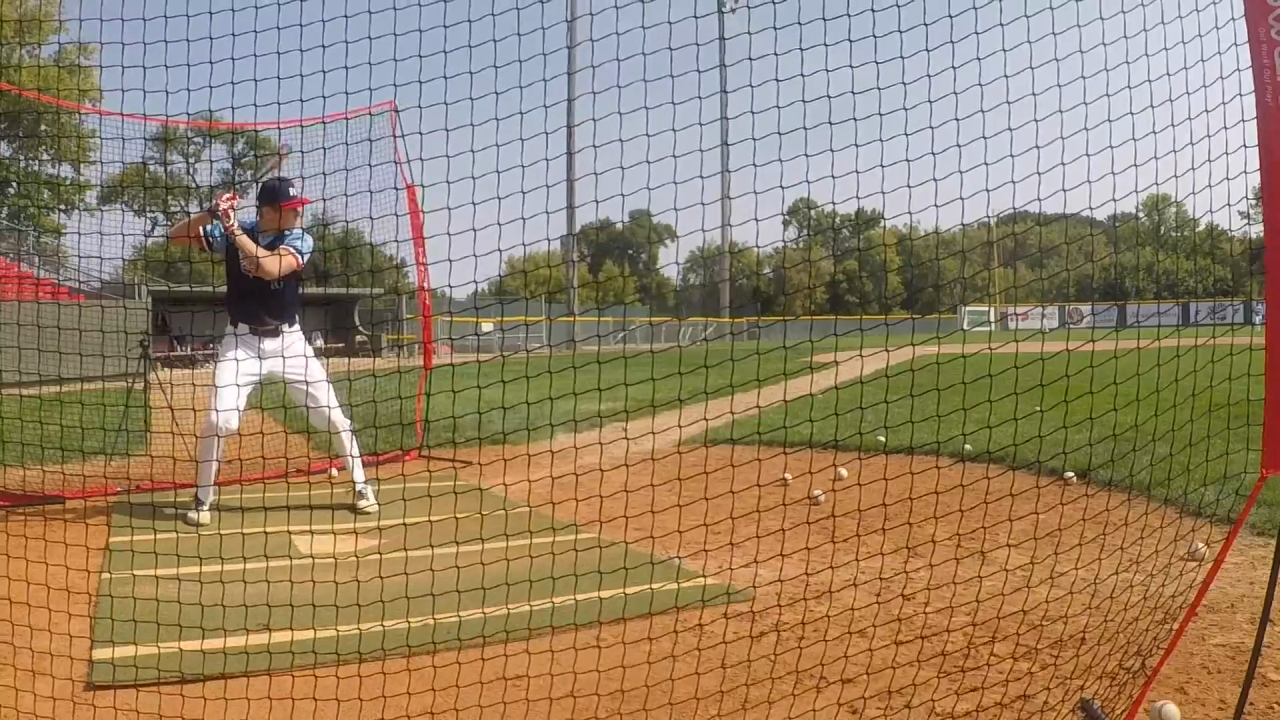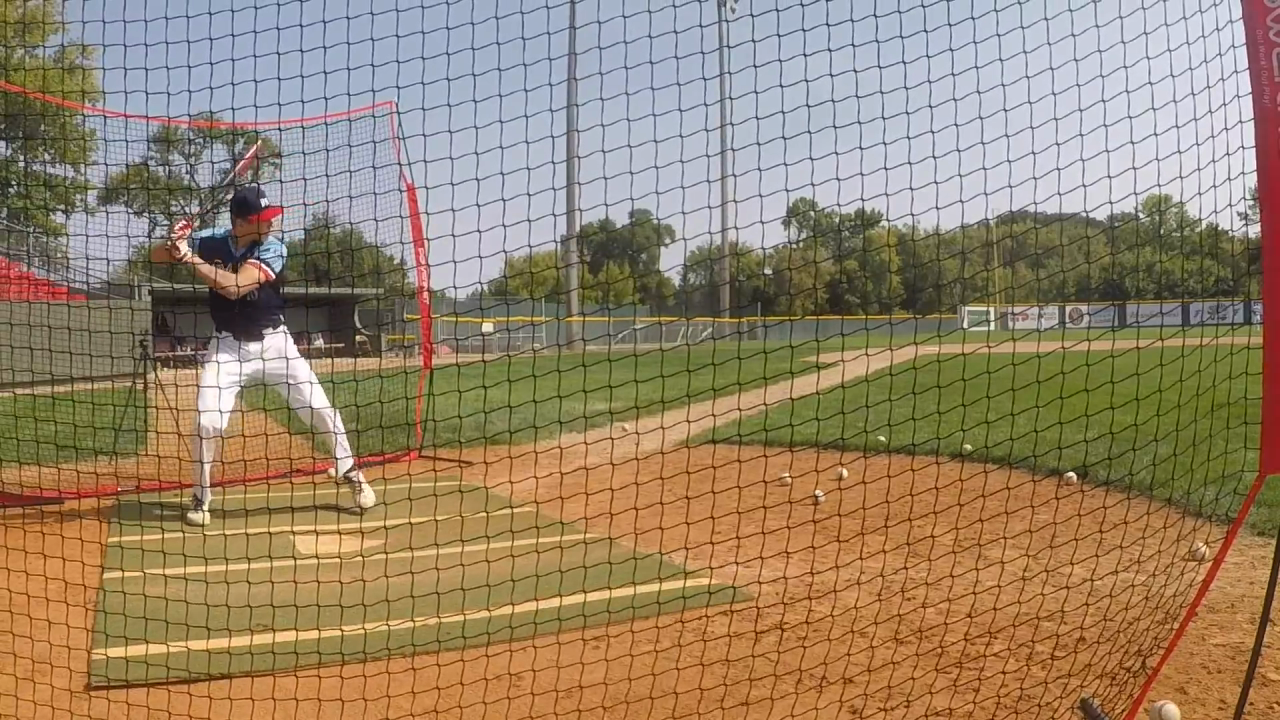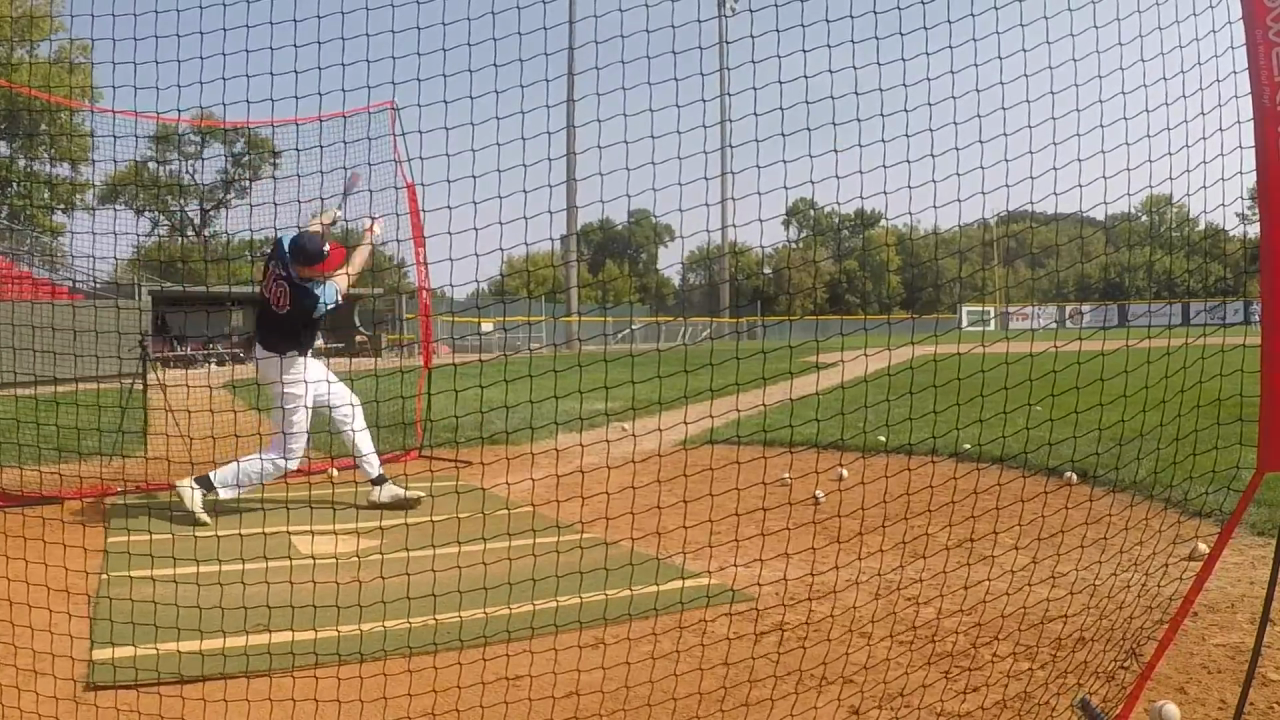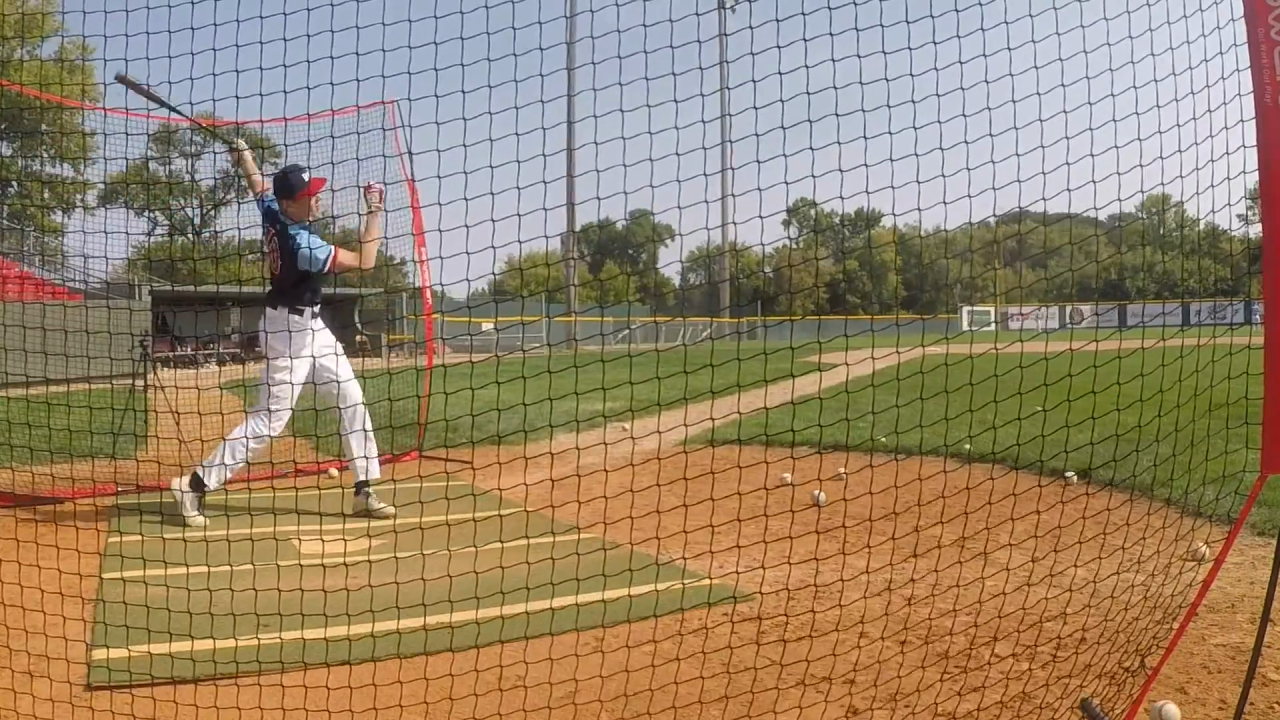
dt=0.7s
person 1, frame 1
left shoulder: (300, 240)
right shoulder: (232, 231)
left elbow: (270, 268)
right elbow: (174, 237)
left wrist: (234, 231)
right wrist: (210, 214)
left hip: (289, 339)
right hip: (242, 341)
left knee: (331, 414)
right knee: (219, 420)
left ankle: (361, 486)
right ankle: (202, 499)
person 1, frame 2
left shoulder: (273, 248)
right shoulder: (211, 242)
left elbow: (234, 286)
right elbow: (154, 256)
left wrist: (189, 257)
right wrist: (175, 241)
left hip: (274, 341)
right hip: (229, 345)
left knee: (320, 409)
right knee: (208, 422)
left ankle: (351, 474)
right ankle: (201, 499)
person 1, frame 3
left shoulder: (283, 248)
right shoulder: (318, 297)
right elbow: (350, 272)
left wrist: (323, 223)
right wrist: (368, 241)
left hip: (284, 357)
right hip: (288, 366)
left knee: (348, 406)
right knee: (286, 456)
left ankle: (380, 487)
right ankle: (200, 487)
person 1, frame 4
left shoulder: (272, 210)
right shoulder: (301, 243)
left elbow: (258, 183)
right elbow: (364, 261)
left wrist: (244, 155)
right wrist: (375, 211)
left hip: (309, 325)
right hip: (290, 329)
left knee: (353, 401)
right knee: (267, 422)
left ankle: (363, 491)
right ankle: (194, 484)
